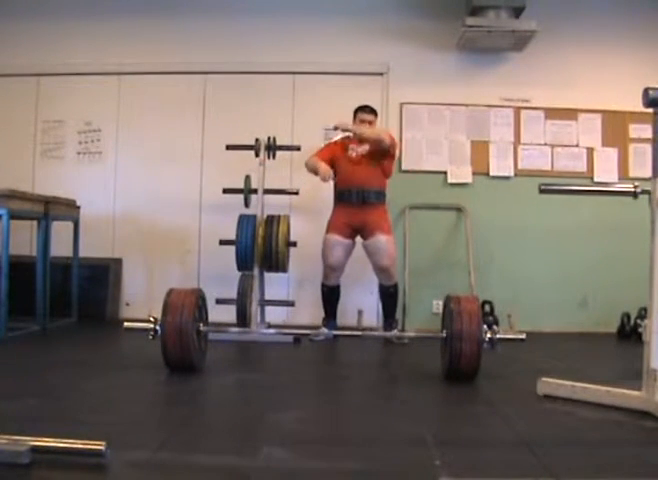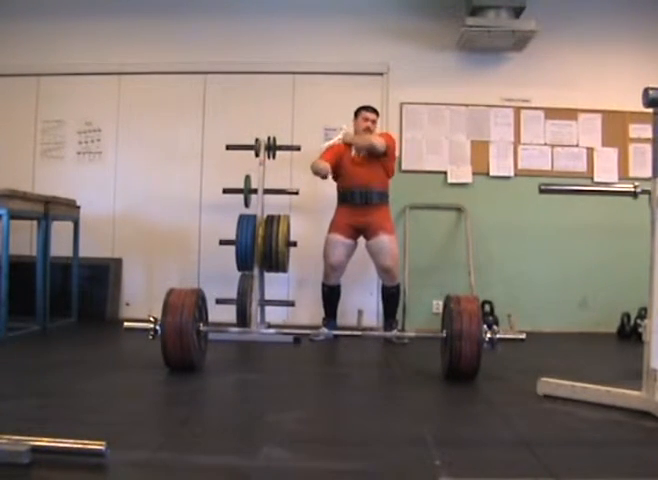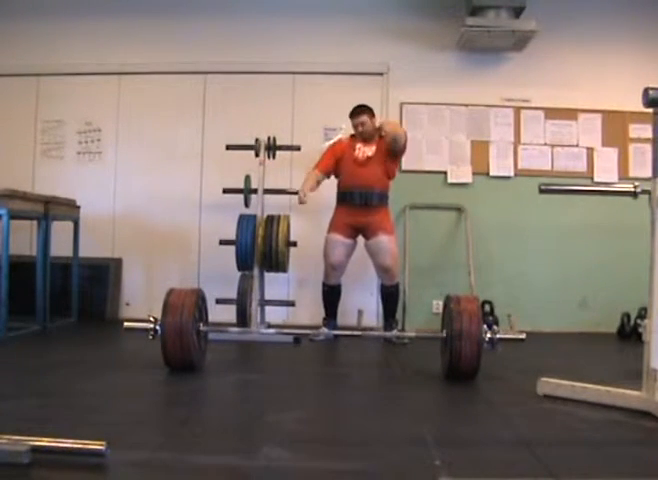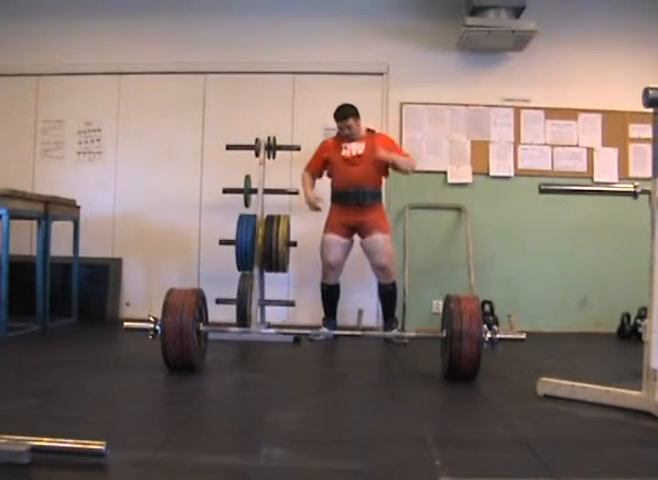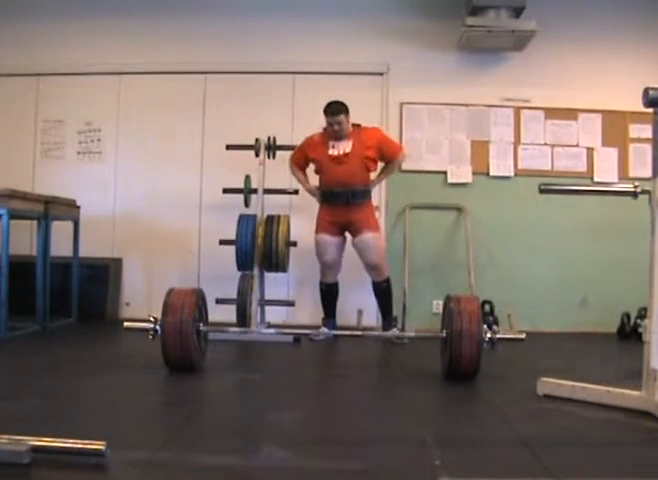
dt=0.4s
person 1, frame 1
left shoulder: (384, 144)
right shoulder: (336, 146)
left elbow: (382, 138)
right elbow: (310, 161)
left wrist: (349, 129)
right wrist: (320, 166)
left hip: (374, 213)
right hip: (343, 213)
left knee: (387, 270)
right knee: (331, 269)
left ankle: (390, 326)
right ankle: (328, 324)
person 1, frame 2
left shoulder: (384, 139)
right shoulder: (338, 148)
left elbow: (377, 145)
right elbow: (321, 164)
left wrist: (352, 139)
right wrist: (319, 167)
left hip: (378, 214)
right hip: (345, 214)
left knee: (390, 271)
right knee: (331, 269)
left ankle: (391, 326)
right ankle: (328, 324)
person 1, frame 3
left shoulder: (388, 147)
right shoulder: (341, 146)
left elbow: (400, 136)
right elbow: (319, 172)
left wrist: (383, 127)
right wrist: (305, 190)
left hip: (377, 215)
right hip: (344, 214)
left knee: (389, 270)
right knee: (332, 269)
left ankle: (390, 326)
right ankle: (329, 324)
person 1, frame 4
left shoulder: (381, 141)
right shoulder: (329, 145)
left elbow: (409, 164)
right elbow: (309, 171)
left wrist: (390, 157)
right wrist: (308, 194)
left hip: (372, 212)
right hip: (339, 213)
left knee: (385, 269)
right knee: (329, 268)
left ankle: (390, 325)
right ankle: (329, 324)
person 1, frame 5
left shoulder: (371, 136)
right shoulder: (314, 142)
left elbow: (398, 156)
right elbow: (295, 164)
left wrist: (376, 181)
right wrist: (309, 187)
left hip: (361, 210)
right hip: (329, 212)
left knee: (378, 267)
right knee: (328, 268)
left ankle: (389, 324)
right ankle: (329, 324)
